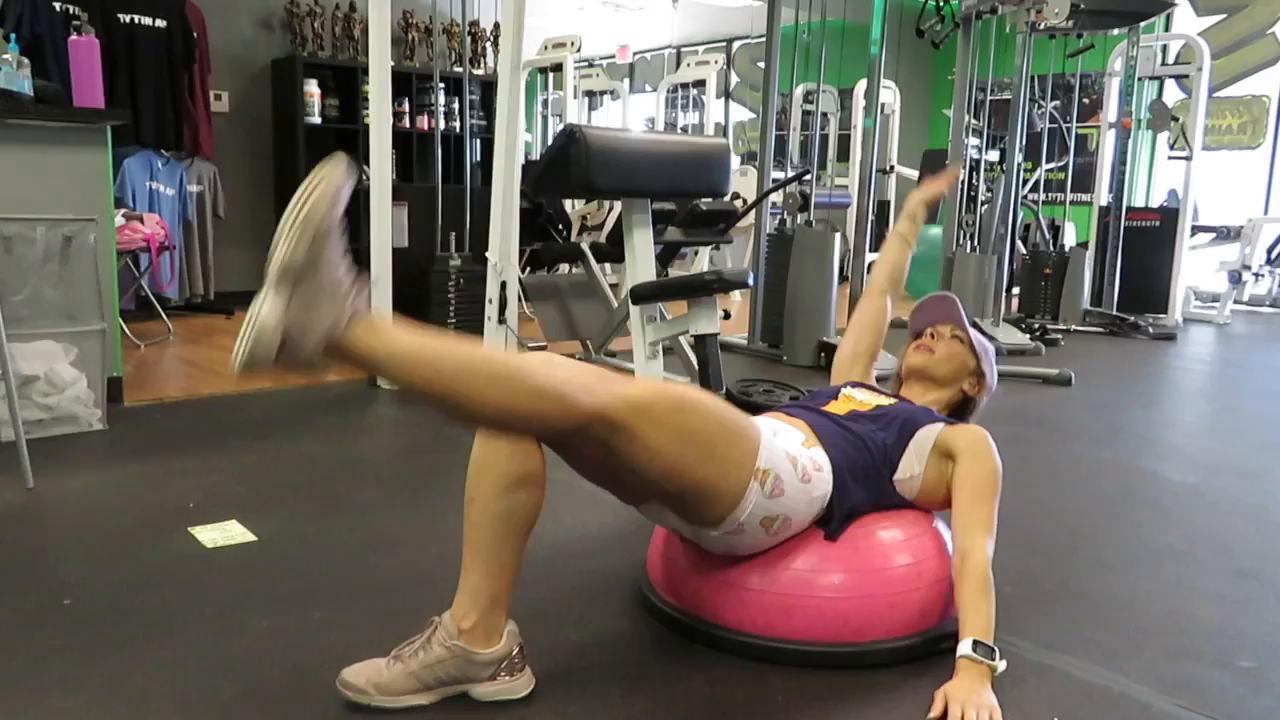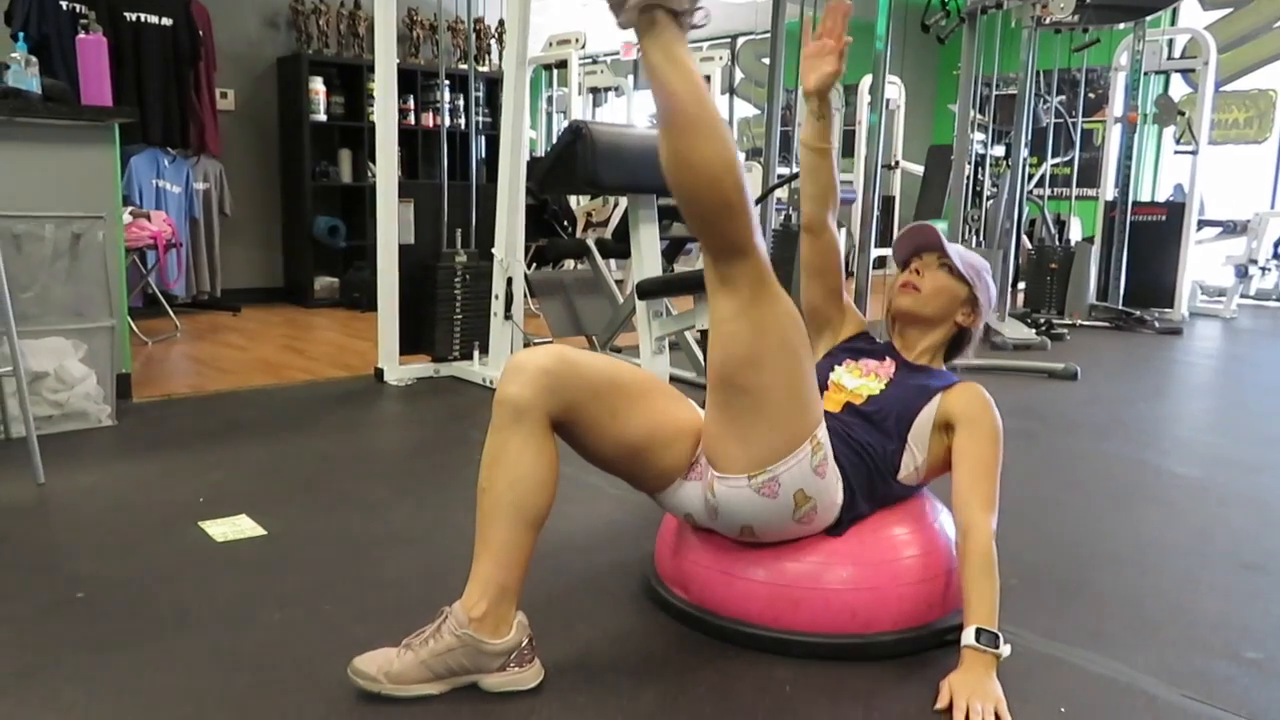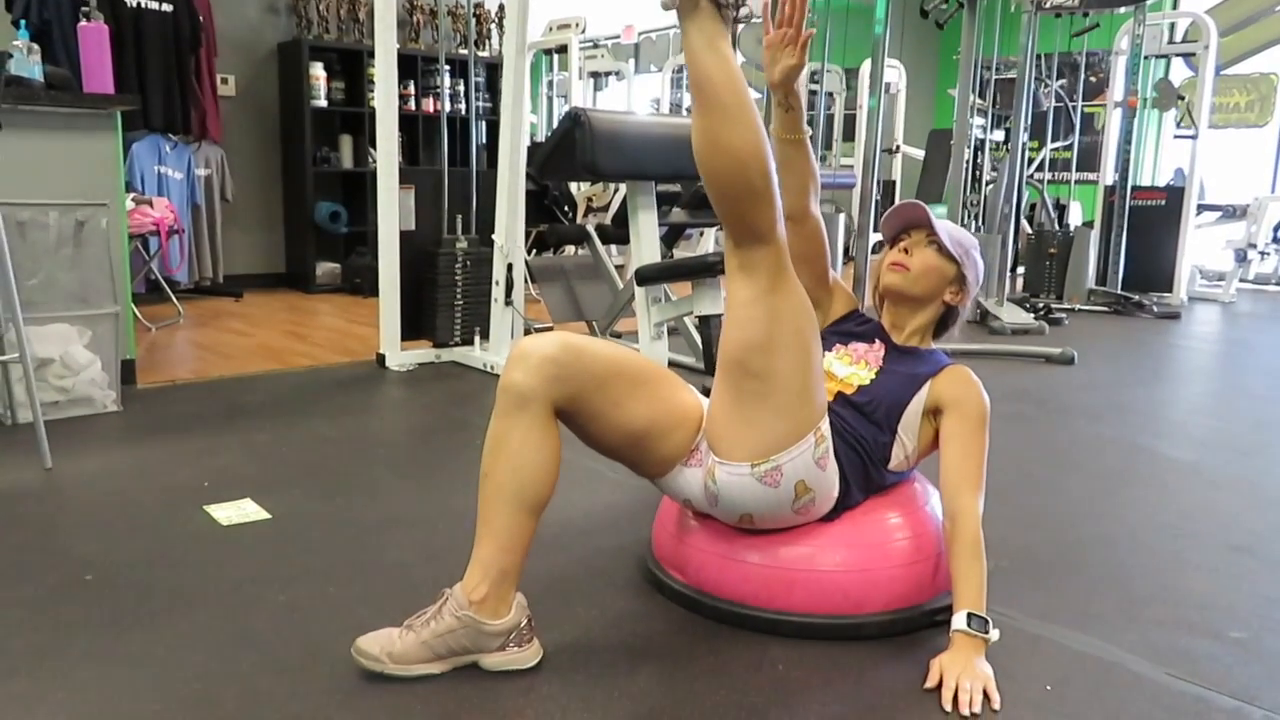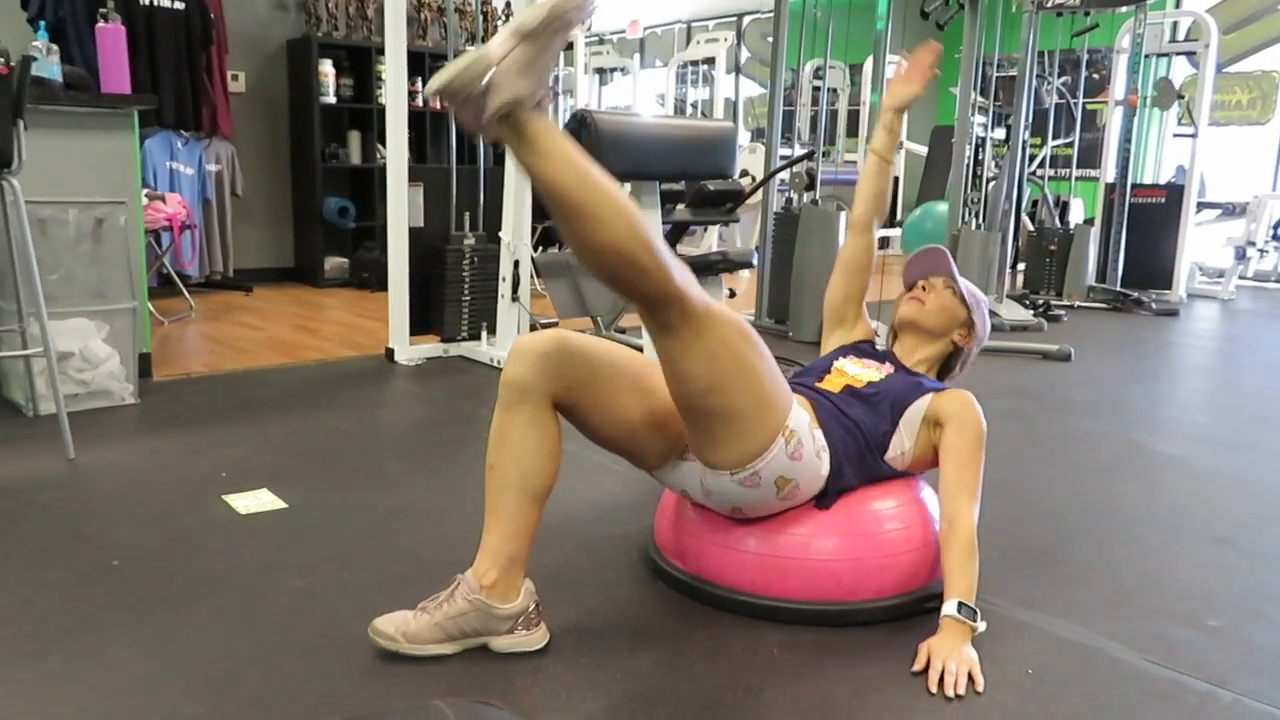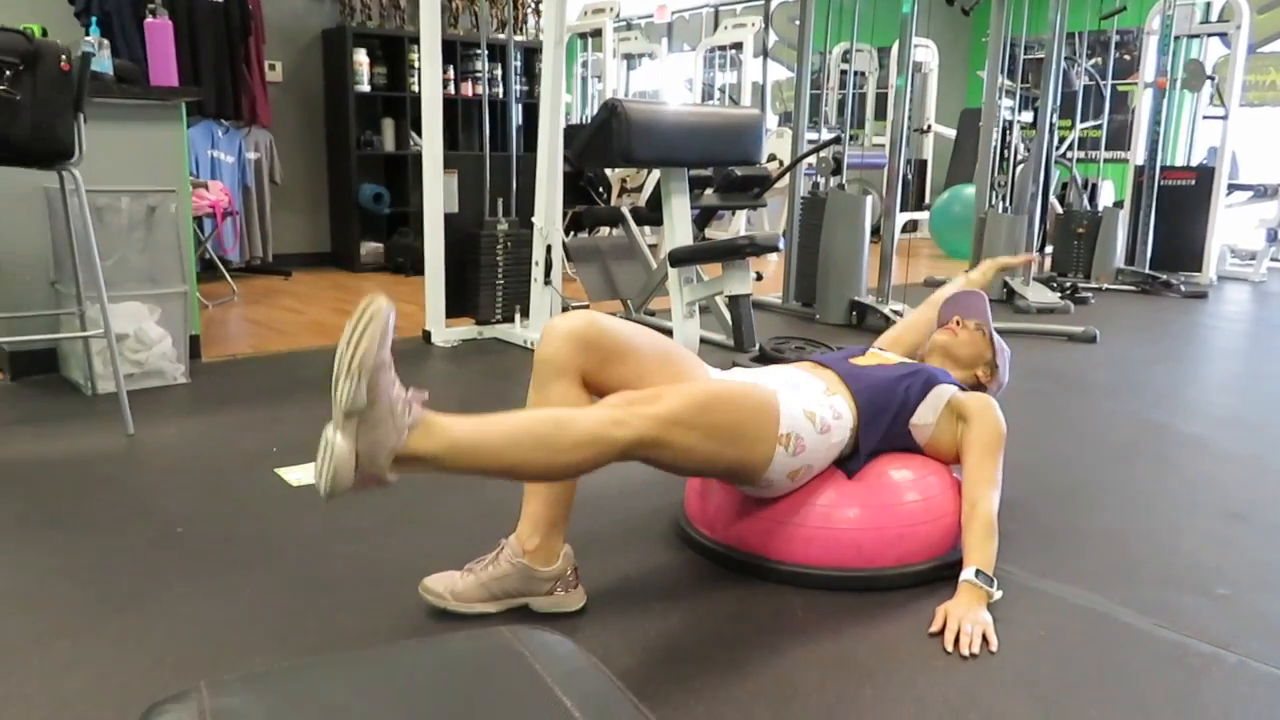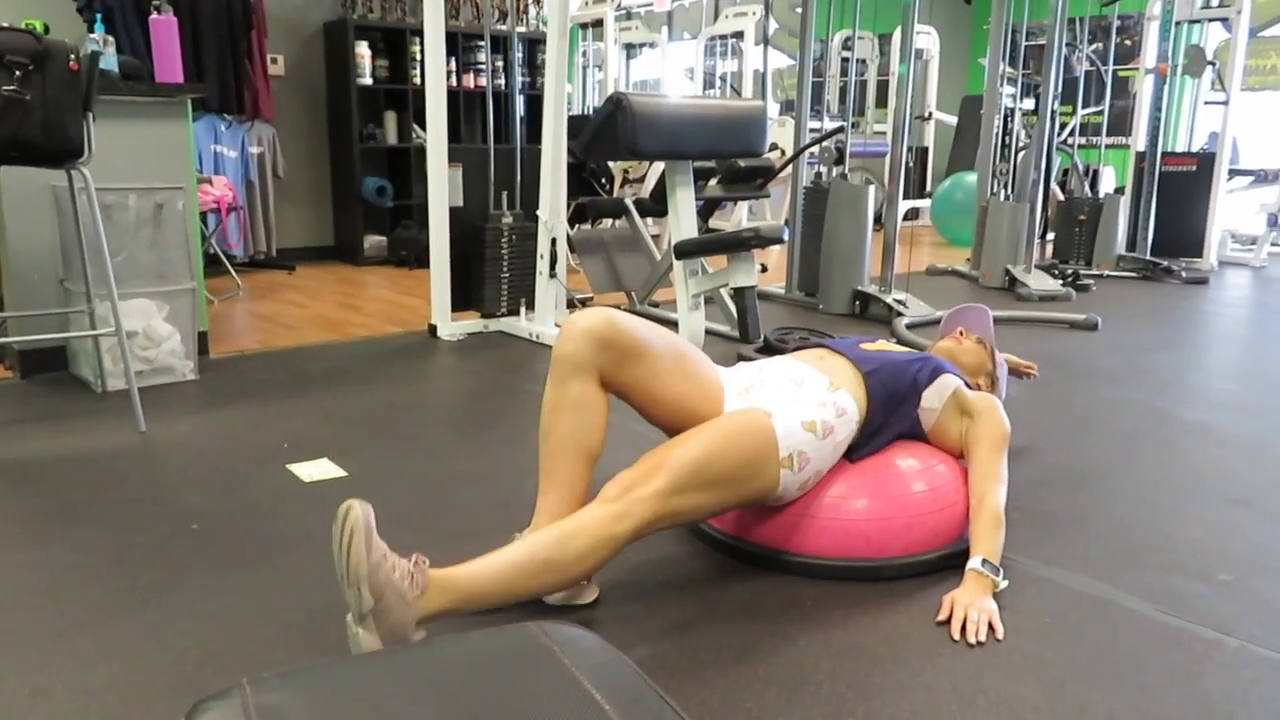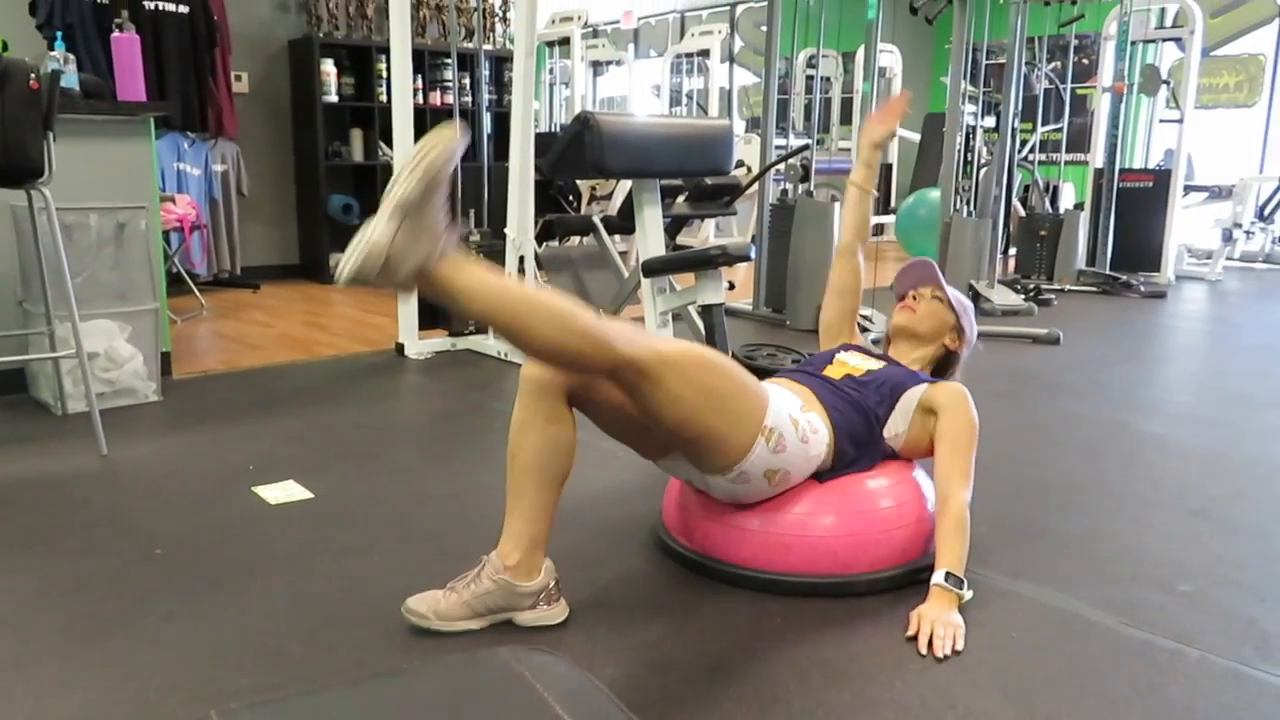
dt=0.5s
person 1, frame 1
left shoulder: (962, 446)
right shoulder: (860, 388)
left elbow: (975, 554)
right elbow: (872, 305)
left hip: (785, 486)
right hip: (712, 493)
left knee: (593, 400)
right knee: (512, 399)
left ankle: (338, 325)
right ankle: (479, 642)
person 1, frame 2
left shoulder: (962, 405)
right shoulder: (848, 342)
left elbow: (976, 526)
right elbow: (817, 227)
left wrist: (979, 659)
right wrist: (818, 101)
left hip: (789, 484)
right hip: (721, 474)
left knee: (734, 246)
right knee: (533, 377)
right ankle: (488, 632)
person 1, frame 3
left shoulder: (952, 387)
right shoulder: (841, 318)
left elbow: (964, 511)
right elbow: (802, 213)
left wrist: (970, 640)
right wrist: (786, 94)
left hip: (784, 473)
right hip: (718, 457)
left knee: (755, 233)
right knee: (539, 363)
right ankle: (489, 612)
person 1, frame 4
left shoulder: (951, 408)
right shoulder: (853, 346)
left elbow: (961, 514)
right elbow: (860, 229)
left wrist: (955, 626)
right wrist: (889, 118)
left hip: (779, 459)
right hip: (712, 451)
left knee: (663, 285)
right knee: (537, 360)
left ankle: (520, 113)
right ankle: (498, 597)
person 1, frame 5
left shoulder: (971, 411)
right shoulder: (888, 360)
left elbow: (982, 499)
right elbow: (925, 314)
left wrist: (975, 586)
right wrist: (974, 277)
left hip: (806, 417)
right hip: (743, 389)
left knee: (621, 422)
right knee: (570, 336)
left ankle: (402, 437)
right ankle: (538, 558)
person 1, frame 6
left shoulder: (973, 405)
right shoulder: (909, 363)
left elbow: (989, 491)
left wrist: (980, 576)
right wrist: (972, 342)
left hip: (813, 413)
right hip: (749, 383)
left knee: (631, 500)
right knee: (588, 334)
left ankle: (418, 596)
right ankle: (549, 538)
person 1, frame 7
left shoulder: (943, 399)
right shoulder: (852, 351)
left elbow: (956, 500)
right elbow: (851, 246)
left wrist: (945, 593)
right wrist: (869, 154)
left hip: (779, 442)
right hip: (714, 439)
left knee: (624, 352)
right knee: (556, 361)
left ankle: (429, 262)
right ankle: (520, 575)
